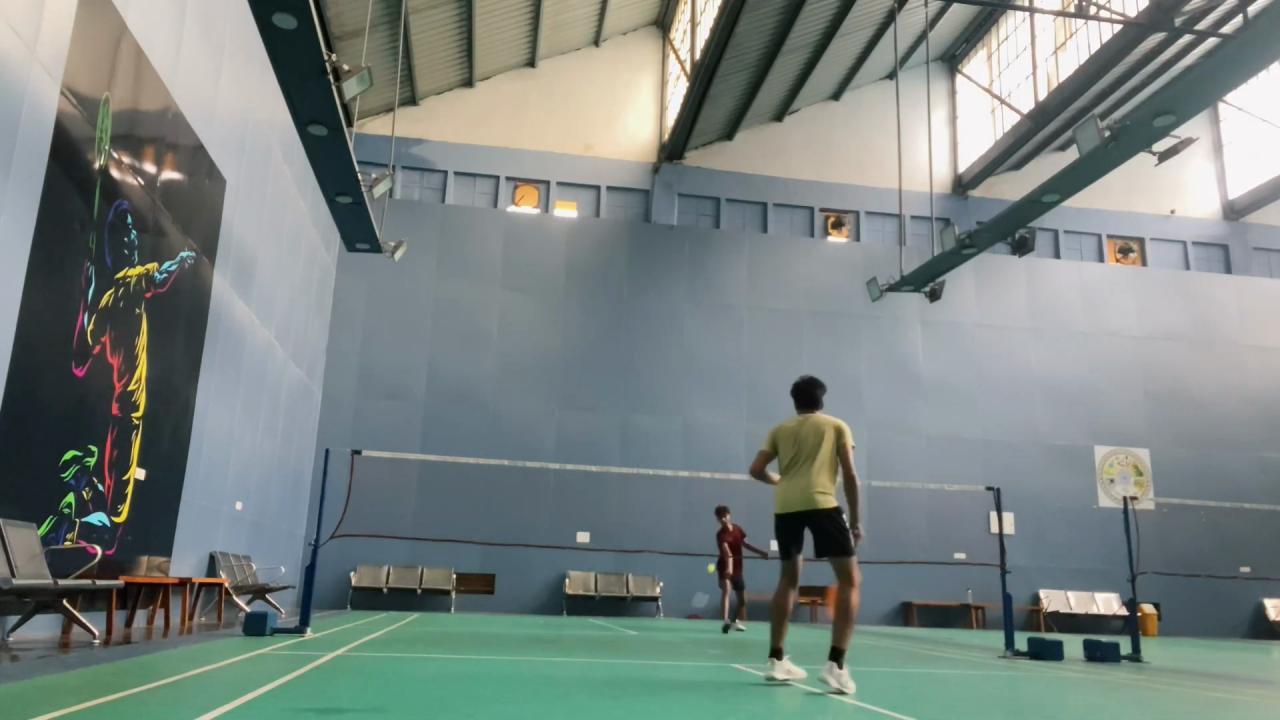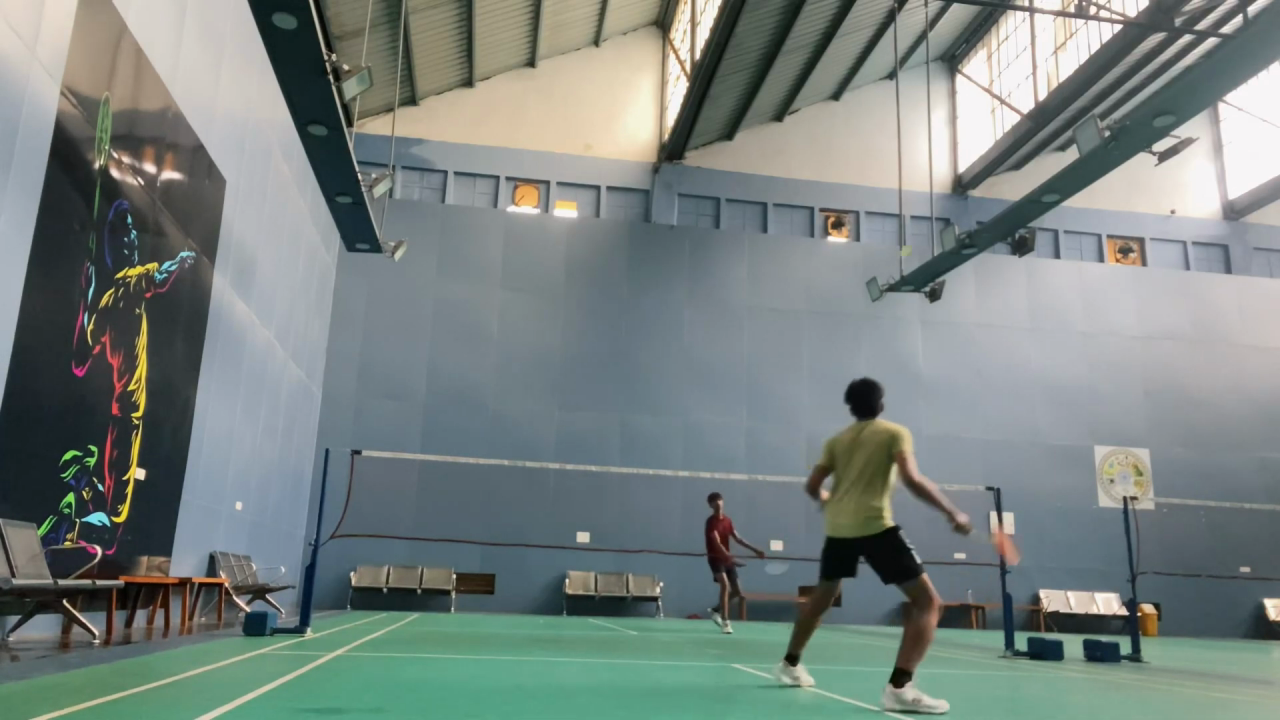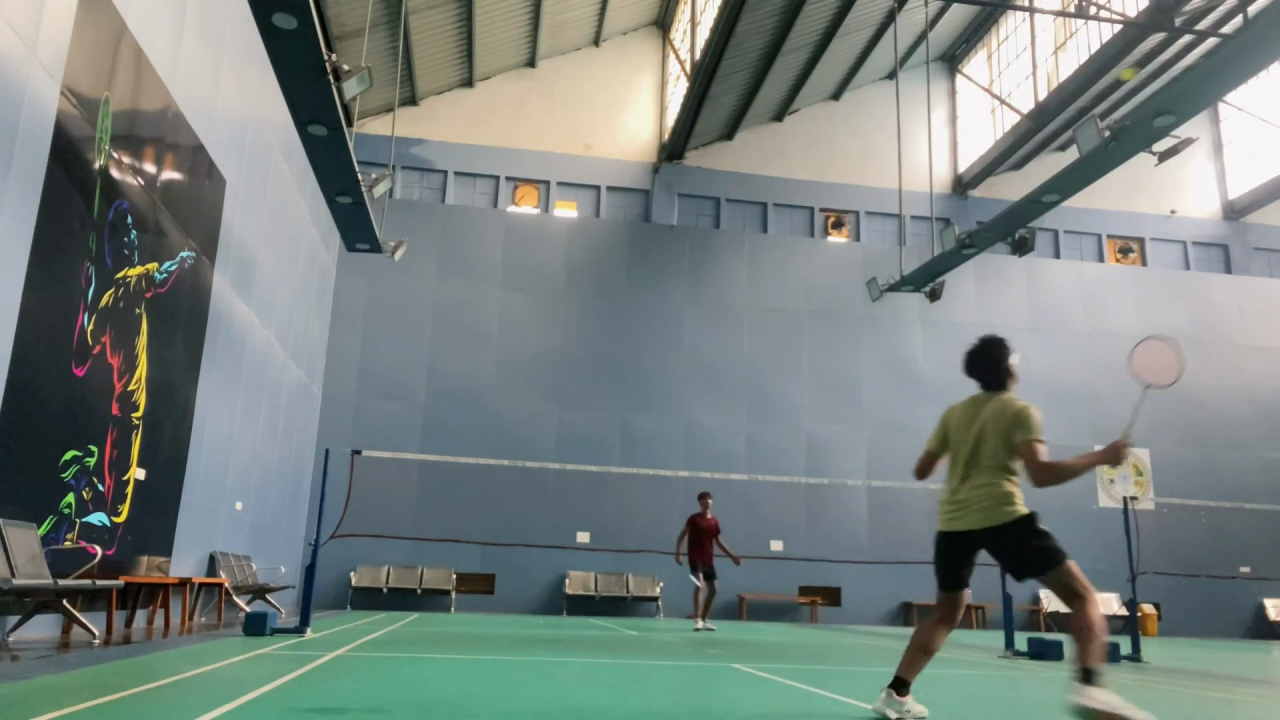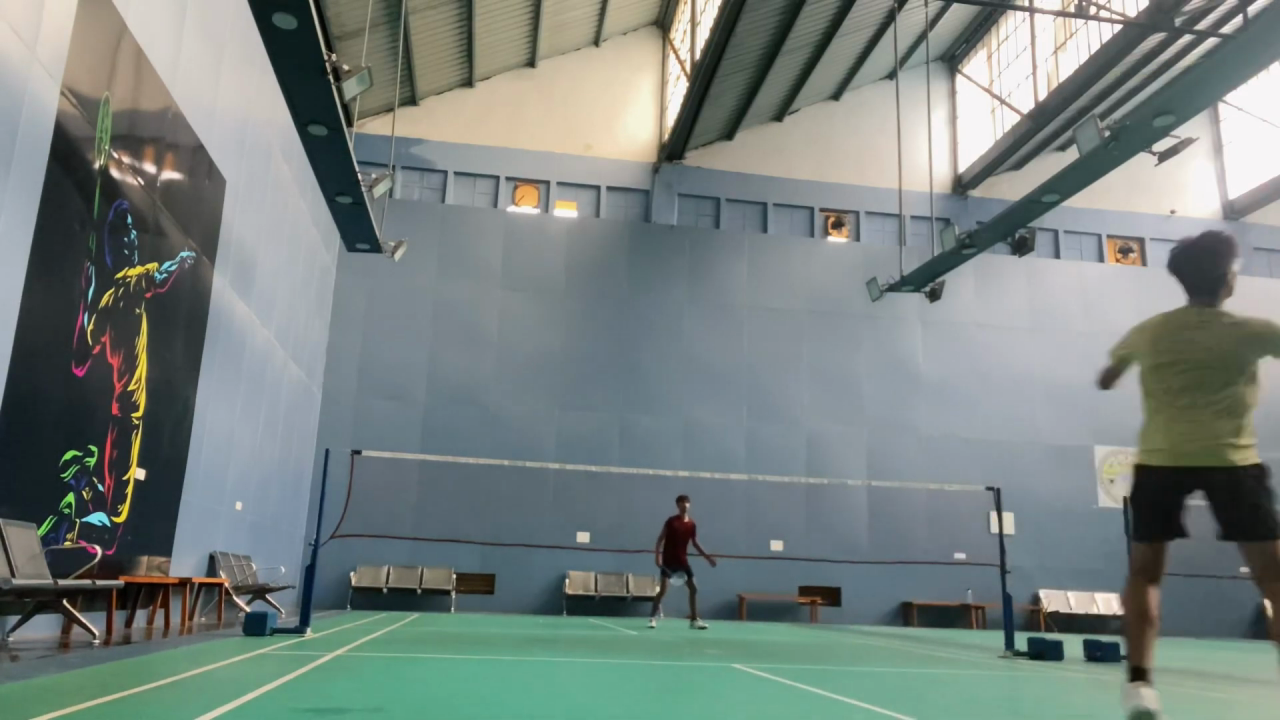
dt=0.4s
person 1, frame 1
left shoulder: (780, 430)
right shoulder: (836, 426)
left elbow: (756, 470)
right elbow: (850, 476)
right wrist: (855, 520)
left hip: (786, 507)
right hip: (823, 504)
left knee: (789, 580)
right knee: (849, 581)
left ankle: (776, 659)
right ankle: (835, 665)
person 1, frame 2
left shoulder: (837, 440)
right shoulder: (894, 433)
left elbow: (812, 487)
right elbow: (912, 479)
right wrist: (953, 513)
left hip: (838, 528)
right hip: (874, 525)
left knee: (823, 596)
right knee: (927, 603)
left ankle: (790, 664)
right ankle: (899, 687)
person 1, frame 3
left shoulder: (953, 414)
right shoulder: (1019, 412)
left elbow: (921, 470)
right elbow: (1040, 474)
right wrist: (1101, 457)
left hip: (953, 523)
right hip: (1003, 516)
left knee: (945, 614)
right knee: (1083, 599)
right ankle: (1089, 688)
person 1, frame 4
left shoulder: (1145, 333)
left elbow: (1106, 379)
left wrist: (1121, 359)
left hip: (1159, 461)
right hip: (1231, 460)
left knee: (1144, 576)
person 2, frame 1
left shoulder: (139, 278)
right shoulder: (101, 287)
left elbow: (159, 277)
right elbow: (81, 357)
left wrist: (176, 265)
right wrist: (86, 300)
left hip: (129, 393)
left knee: (119, 471)
left ankle: (112, 530)
person 2, frame 2
left shoulder: (138, 278)
right shoulder: (100, 285)
left elbow: (159, 278)
right elbow: (80, 358)
left wrist: (177, 265)
right wrist: (86, 300)
left hip: (129, 394)
left knee: (119, 470)
left ankle: (111, 531)
person 2, frame 3
left shoulder: (139, 278)
right shoulder: (103, 289)
left elbow: (159, 277)
right elbow: (81, 357)
left wrist: (177, 264)
right wrist: (86, 301)
left hip: (129, 394)
right hip: (108, 396)
left knee: (120, 472)
left ankle: (112, 530)
person 2, frame 4
left shoulder: (138, 278)
right shoulder: (107, 292)
left elbow: (159, 277)
right elbow: (81, 359)
left wrist: (177, 264)
right wrist: (86, 301)
left hip: (130, 397)
right hip: (113, 398)
left knee: (120, 473)
right knee: (110, 470)
left ankle: (111, 532)
right ankle: (105, 528)
